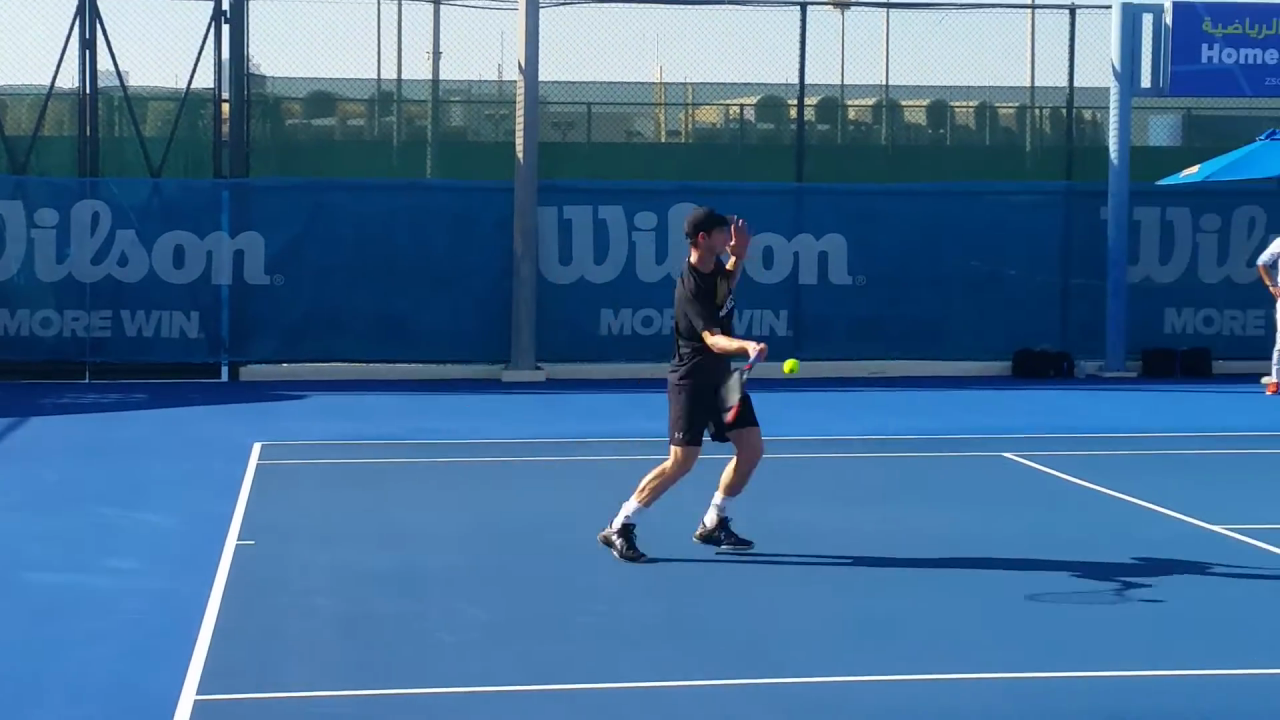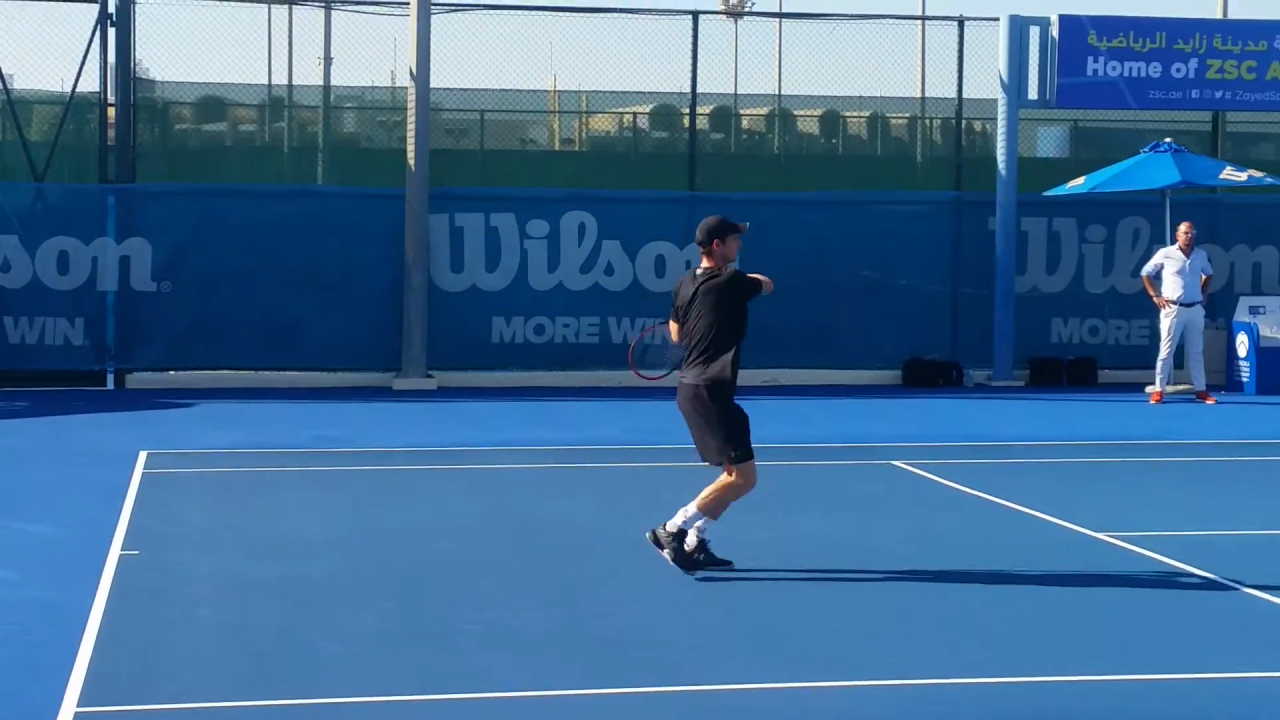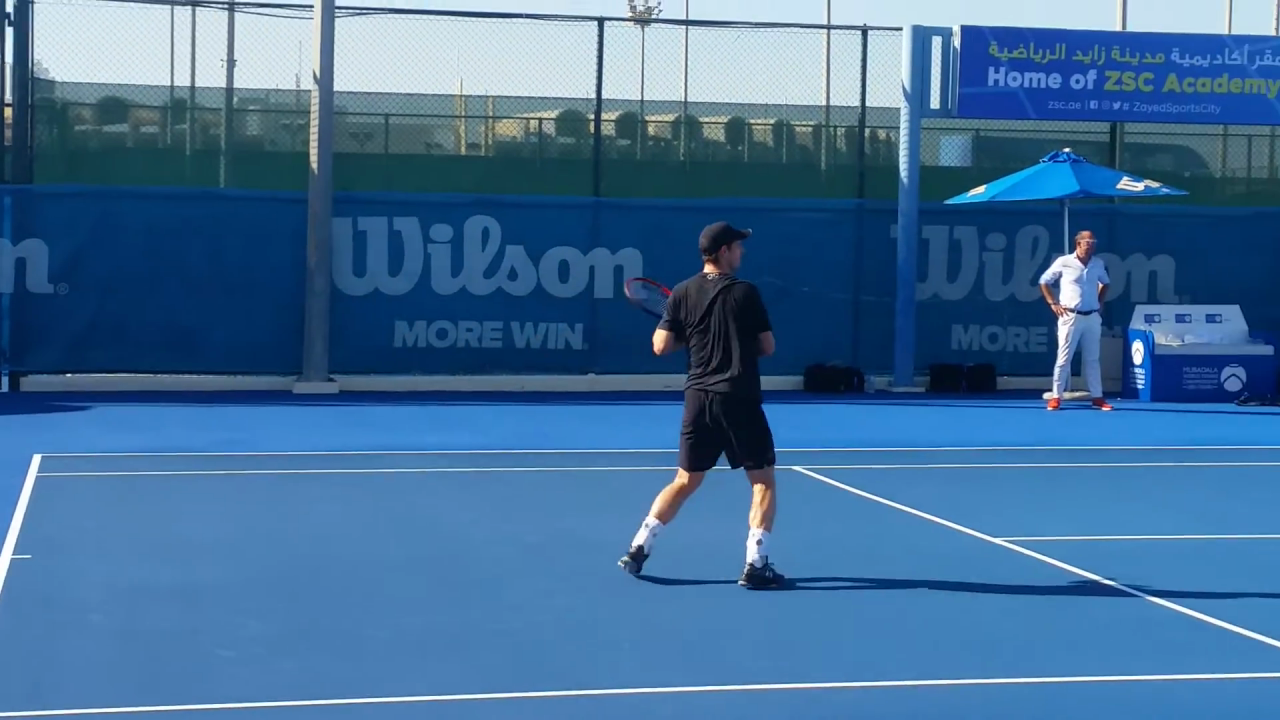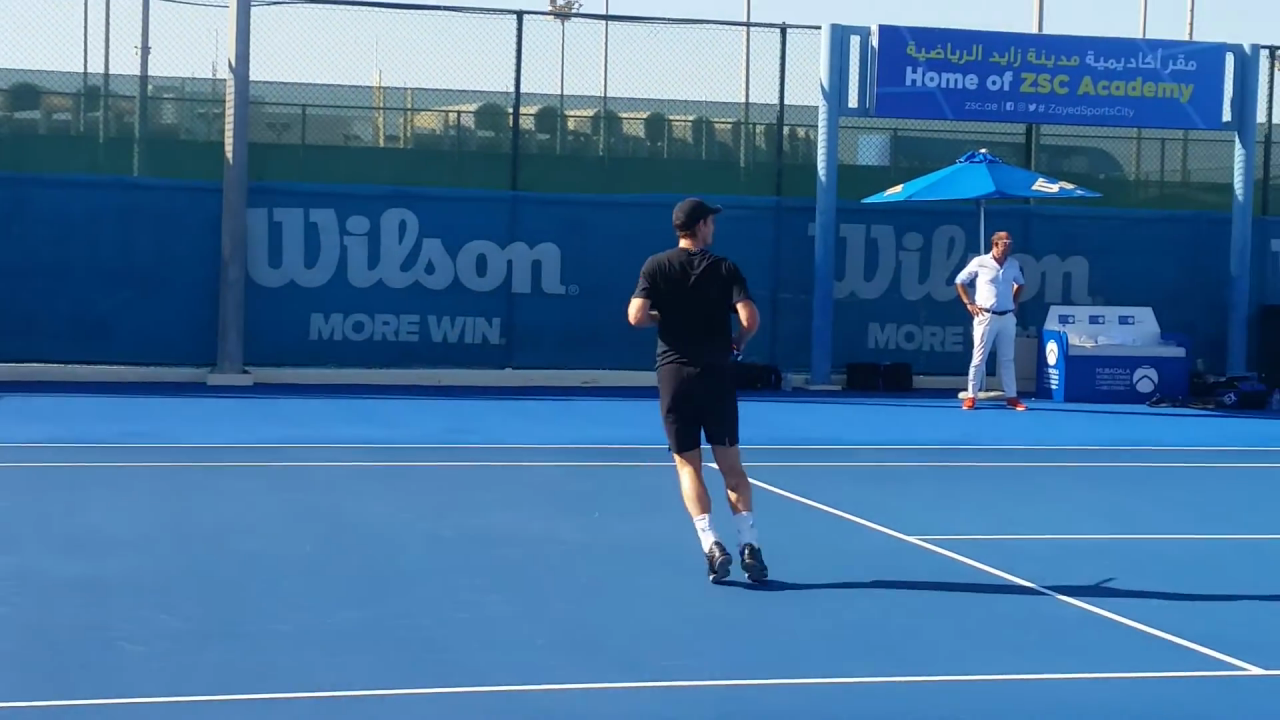
dt=0.3s
person 1, frame 1
left shoulder: (715, 267)
right shoulder: (692, 288)
left elbow: (728, 282)
right elbow: (714, 339)
left wrist: (738, 254)
right wrist: (749, 347)
left hip: (718, 377)
right hip: (691, 381)
left knee: (751, 449)
right knee: (680, 463)
left ankle: (713, 523)
right ankle: (619, 529)
person 1, frame 2
left shoulder: (686, 284)
right shoulder: (731, 281)
left elbow: (676, 334)
right elbow: (766, 285)
right wrist: (752, 277)
left hip: (694, 388)
right hip: (709, 394)
left knee: (734, 473)
right knee: (742, 477)
left ankle: (693, 546)
right ankle: (672, 531)
person 1, frame 3
left shoulder: (680, 294)
right shoulder: (745, 292)
left elbow: (661, 346)
right elbow: (767, 347)
left hip: (697, 397)
right hip: (739, 398)
left knee: (685, 481)
right knee: (764, 482)
left ankle: (639, 547)
right ankle: (757, 564)
person 1, frame 4
left shoulder: (657, 265)
right shoulder: (726, 269)
left elbow: (636, 316)
right elbow: (750, 317)
right wrist: (738, 342)
left hip: (674, 375)
right hip: (717, 376)
left knee: (688, 466)
right knee: (731, 466)
left ankle: (713, 549)
right ankle: (750, 548)
